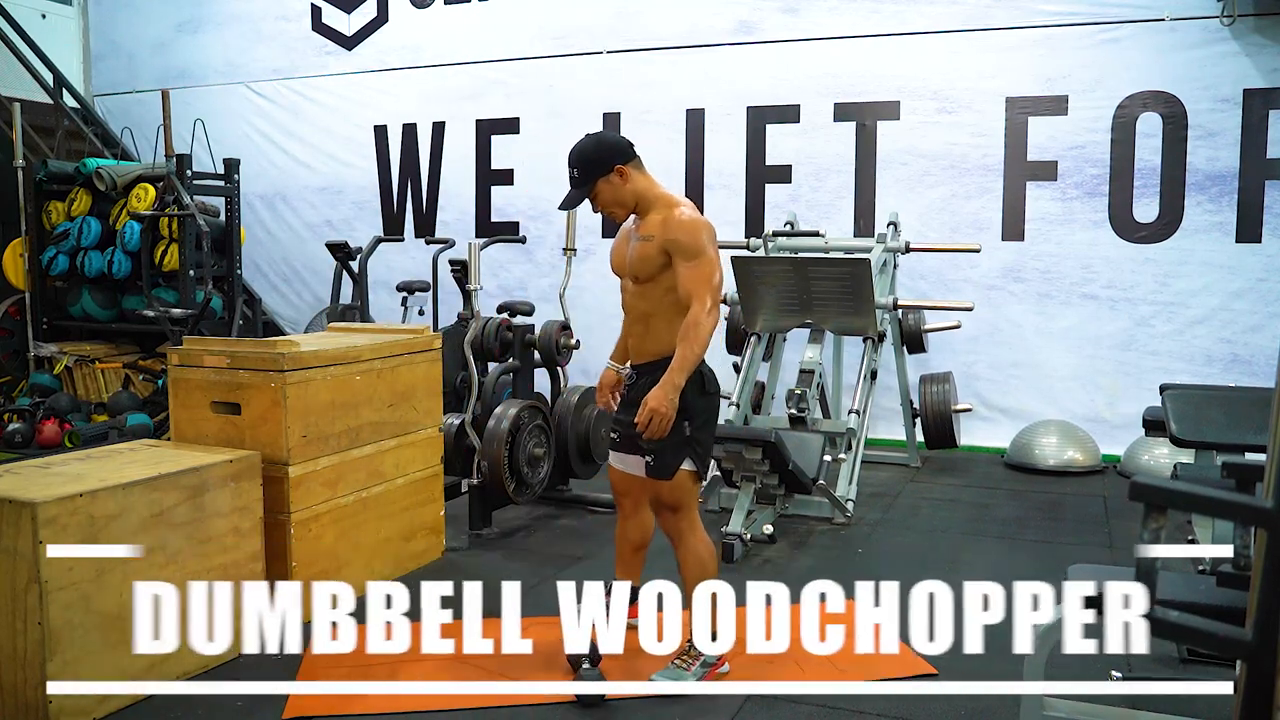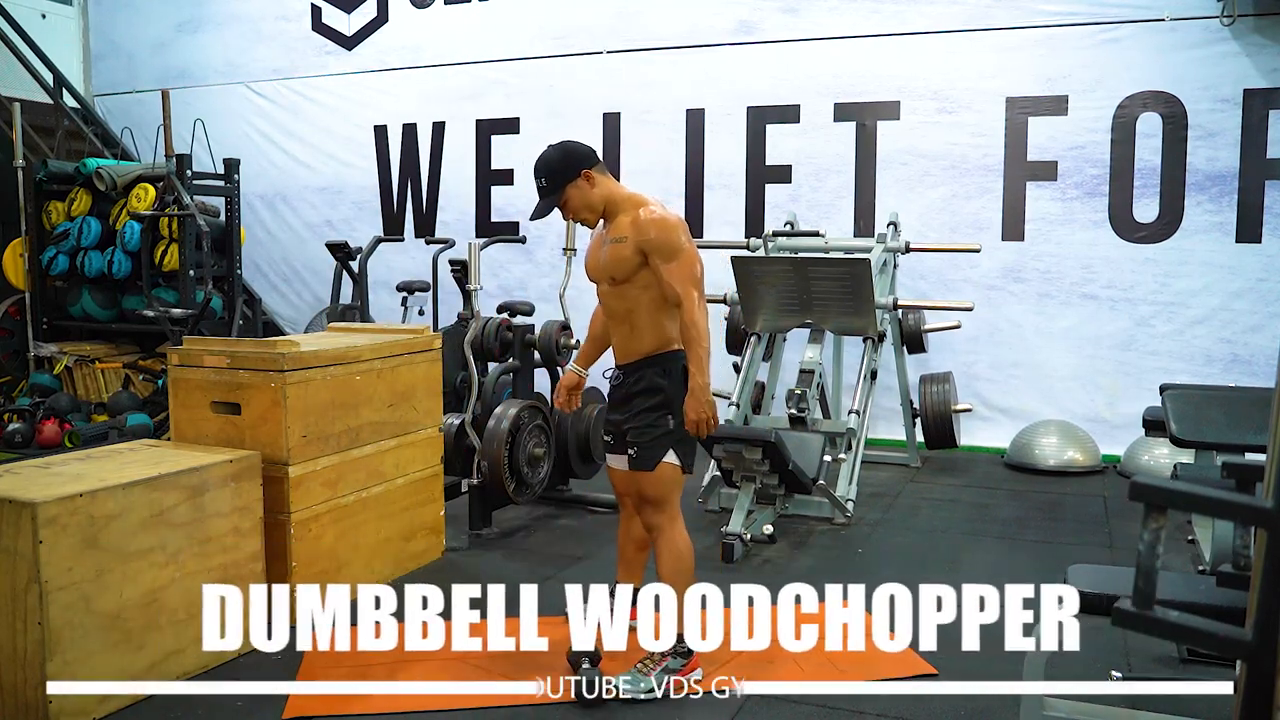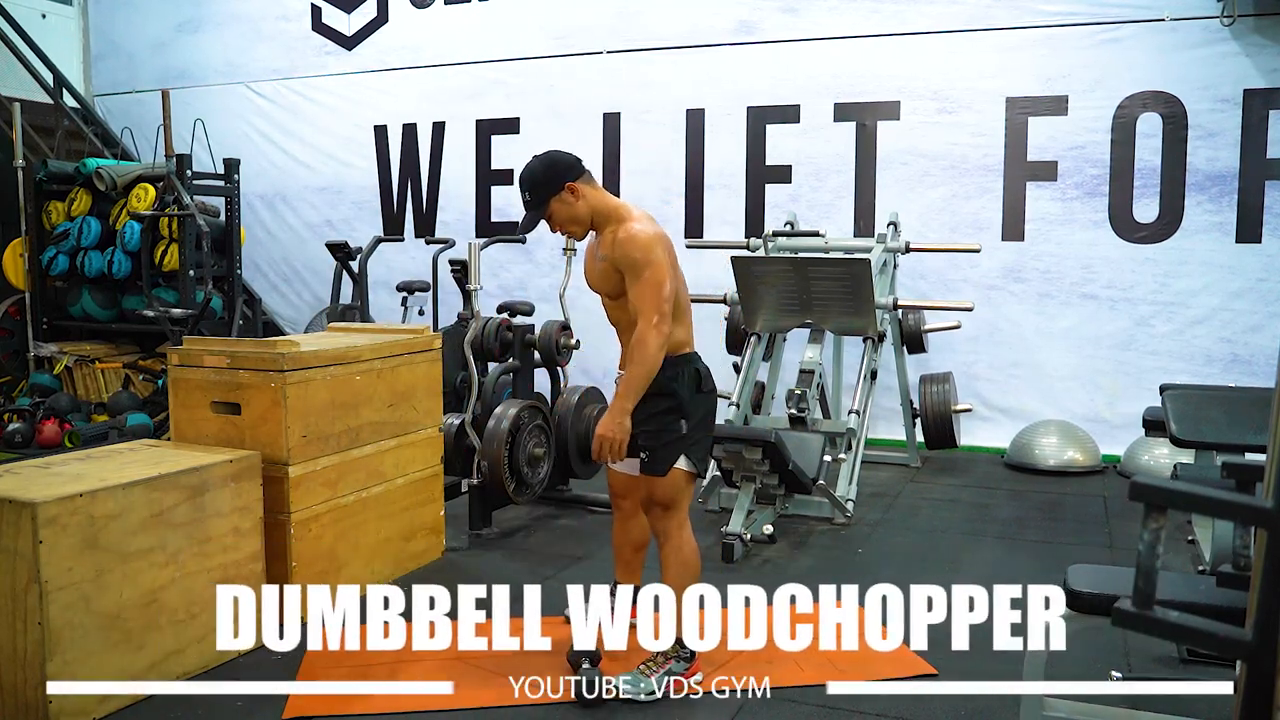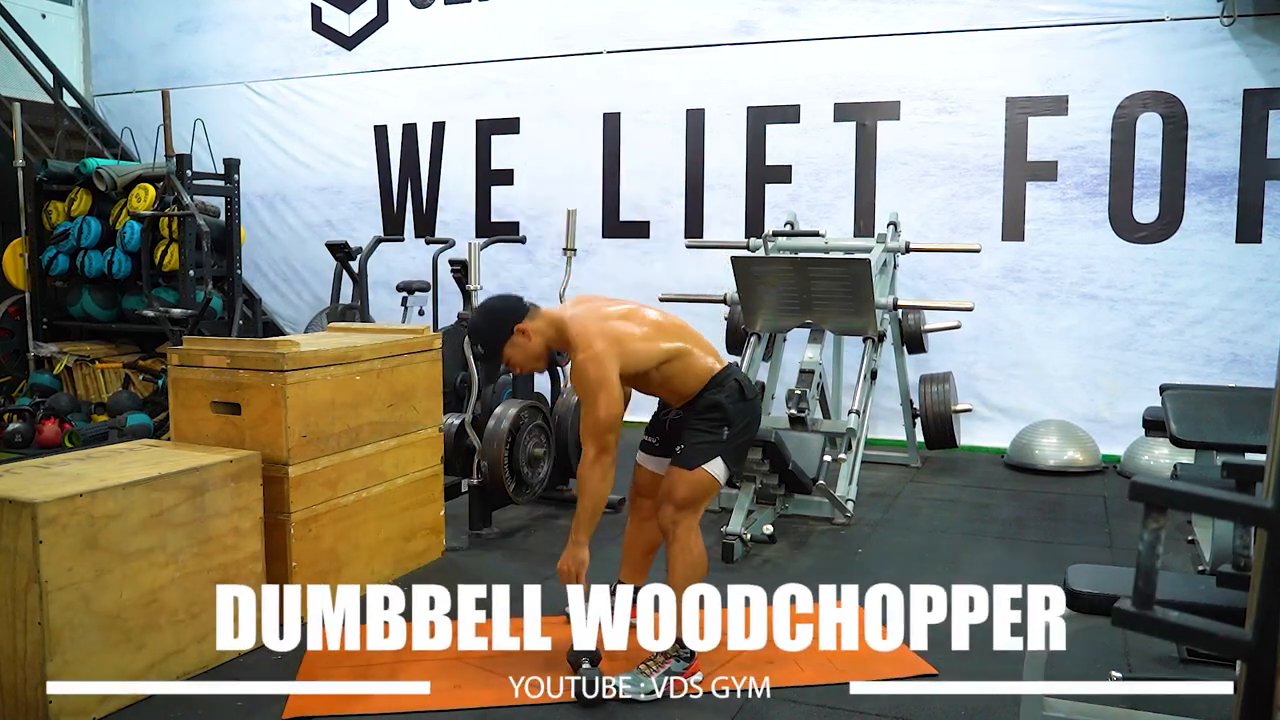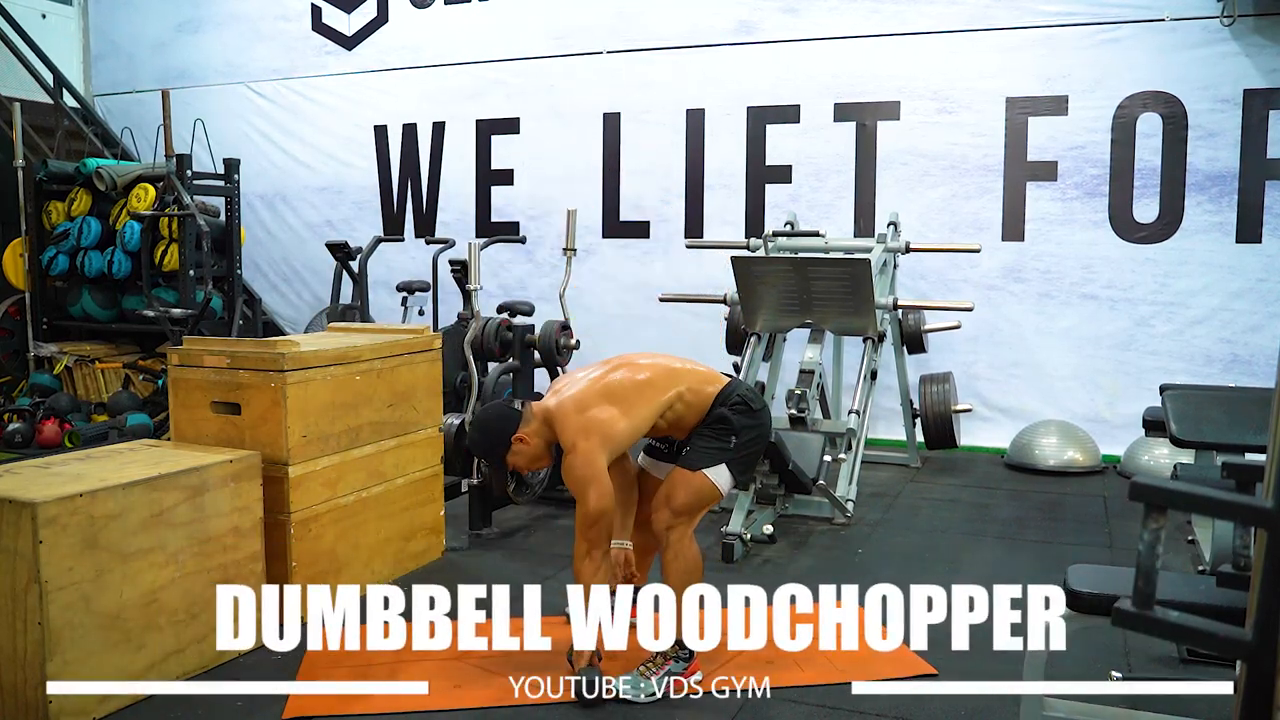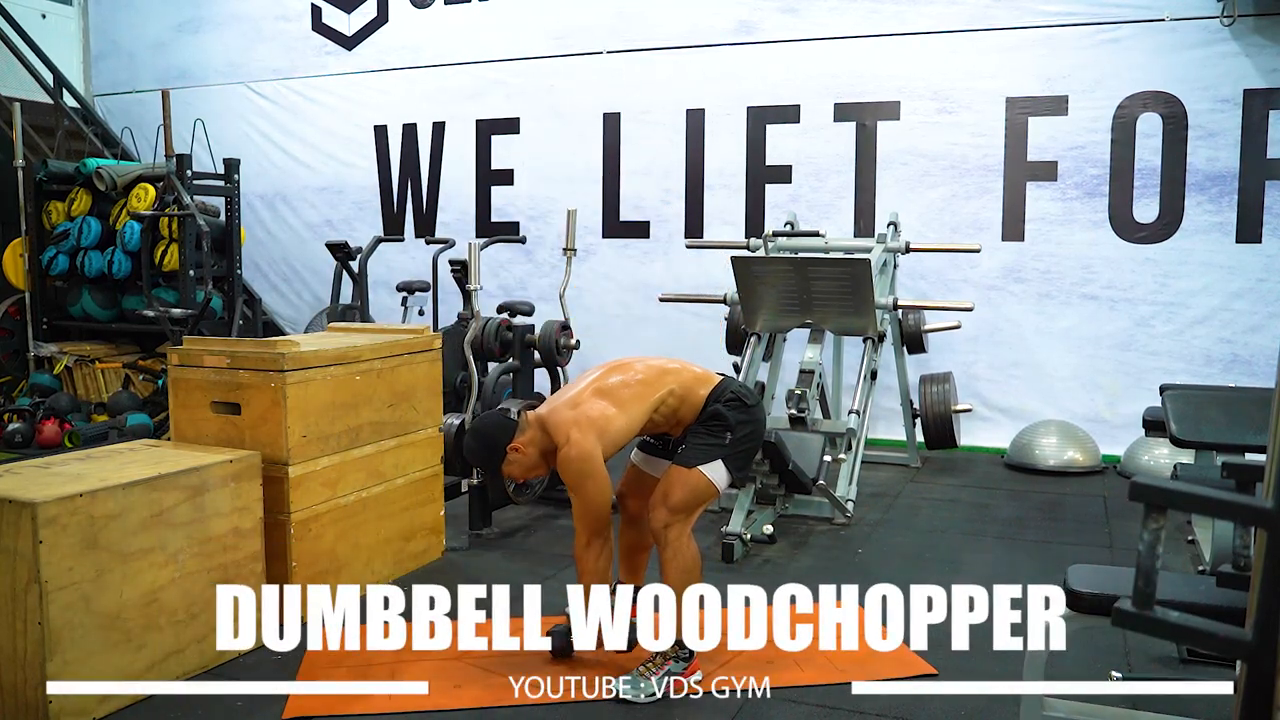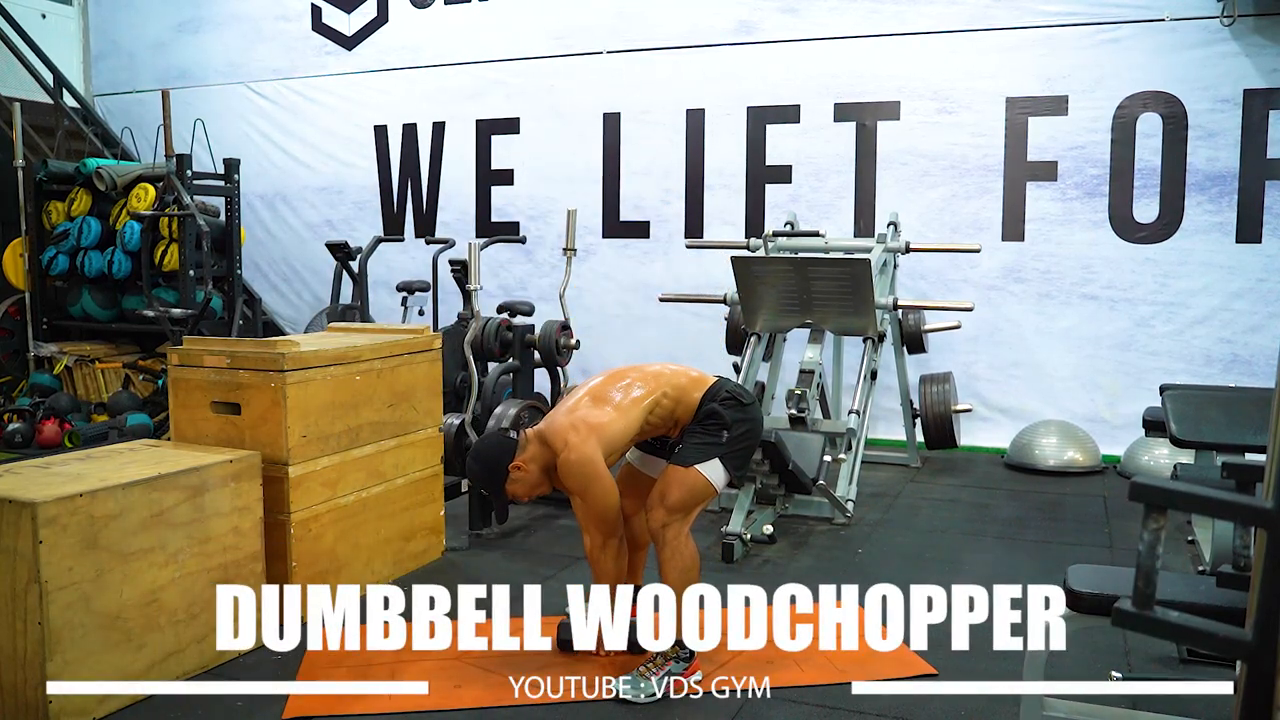
dt=0.4s
person 1, frame 1
left shoulder: (683, 223)
right shoulder: (629, 229)
left elbow: (702, 310)
left wrist: (669, 386)
right wrist: (616, 365)
left hip: (676, 388)
right hip: (639, 380)
left knee: (677, 514)
right knee: (629, 497)
left ankle: (707, 647)
right ankle: (624, 600)
person 1, frame 2
left shoulder: (654, 223)
right shoulder: (602, 233)
left elbow: (691, 305)
left wrist: (699, 386)
right wrist: (579, 365)
left hip: (662, 381)
right hip: (624, 379)
left knee: (658, 510)
right knee: (628, 498)
left ankle: (679, 652)
right ankle: (627, 601)
person 1, frame 3
left shoulder: (636, 236)
right shoulder: (601, 239)
left elbow: (654, 328)
left wrist: (621, 412)
right wrist: (624, 396)
left hip: (676, 386)
right hip: (643, 383)
left knee: (667, 513)
right knee: (625, 499)
left ankle: (680, 655)
right ankle: (624, 604)
person 1, frame 4
left shoulder: (591, 351)
right shoulder: (568, 316)
left elbow: (599, 456)
left wrist: (577, 545)
right wrist: (602, 439)
left hip: (724, 402)
right hip: (685, 399)
left knee: (677, 513)
right knee: (642, 499)
left ankle: (681, 656)
right ankle: (627, 604)
person 1, frame 5
left shoulder: (581, 448)
right shoulder: (559, 397)
left elbow: (591, 550)
right wrist: (622, 543)
left hip: (737, 415)
right hip: (695, 411)
left knee: (669, 519)
right knee: (643, 504)
left ankle: (680, 656)
person 1, frame 6
left shoulder: (574, 446)
right shoulder: (551, 419)
left elbow: (594, 539)
right elbow: (588, 522)
left hip: (730, 413)
right hip: (688, 411)
left knee: (667, 517)
right knee: (632, 501)
left ankle: (680, 655)
person 1, frame 7
left shoulder: (574, 455)
right shoulder: (550, 437)
left elbow: (607, 538)
right elbow: (594, 531)
left hip: (727, 413)
right hip: (686, 413)
left knee: (665, 517)
right knee: (627, 502)
left ankle: (681, 654)
